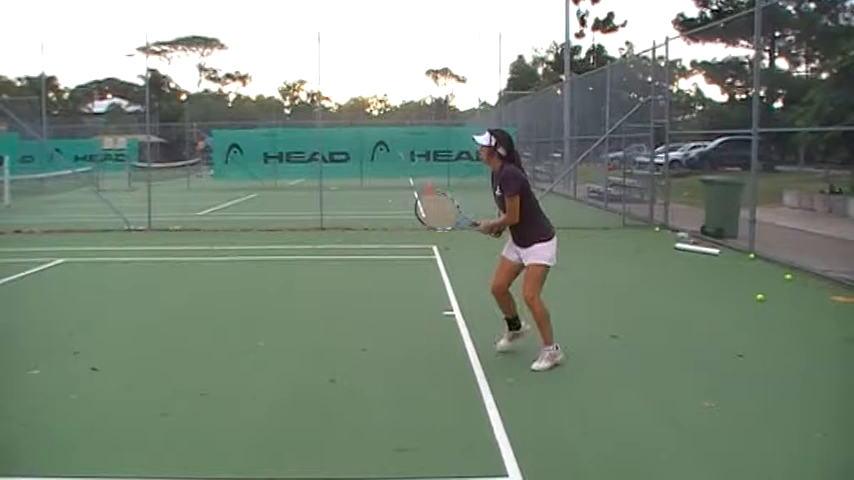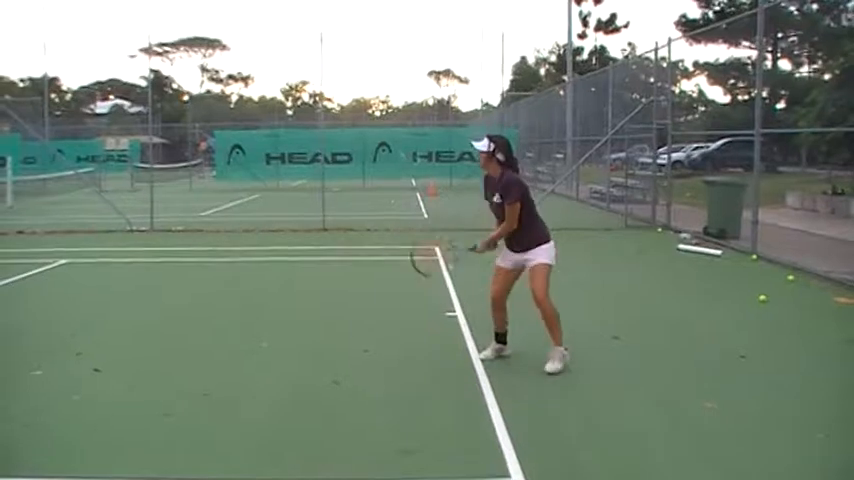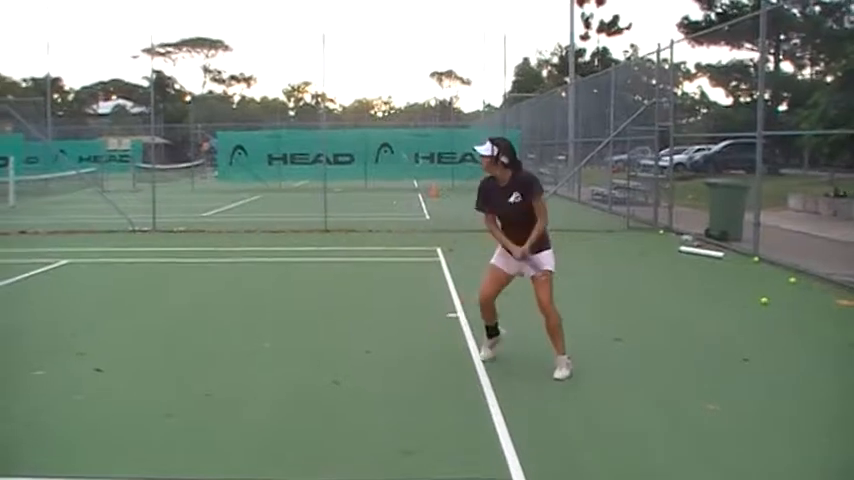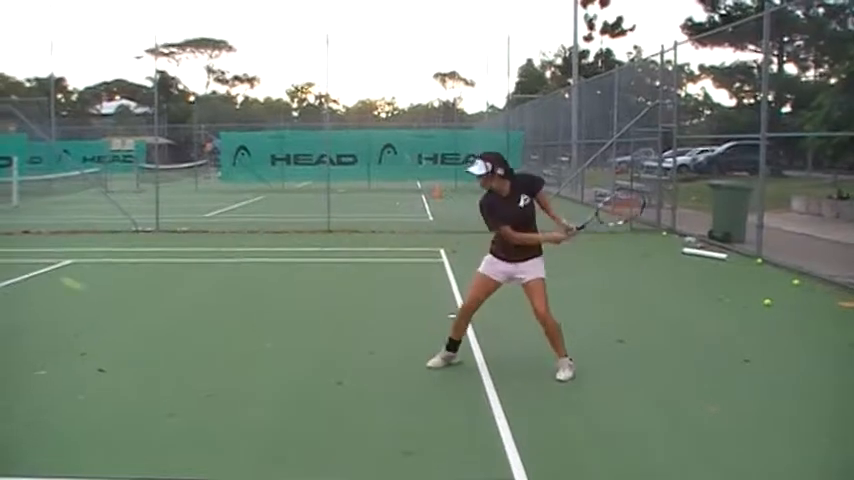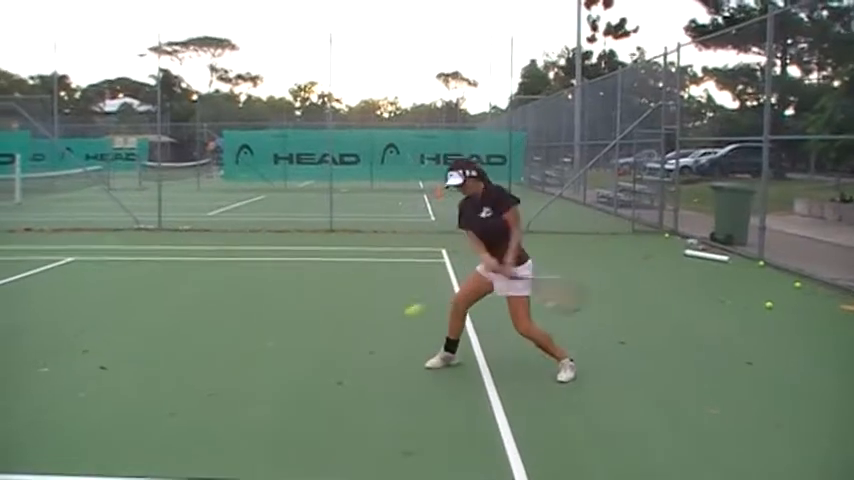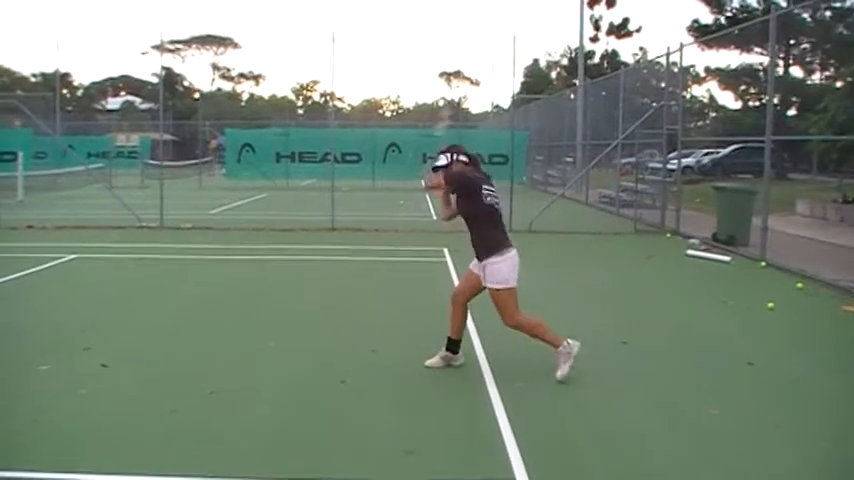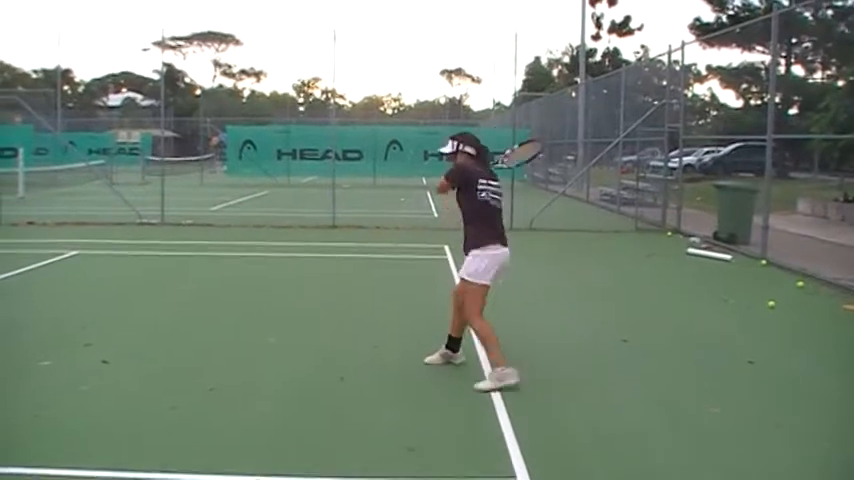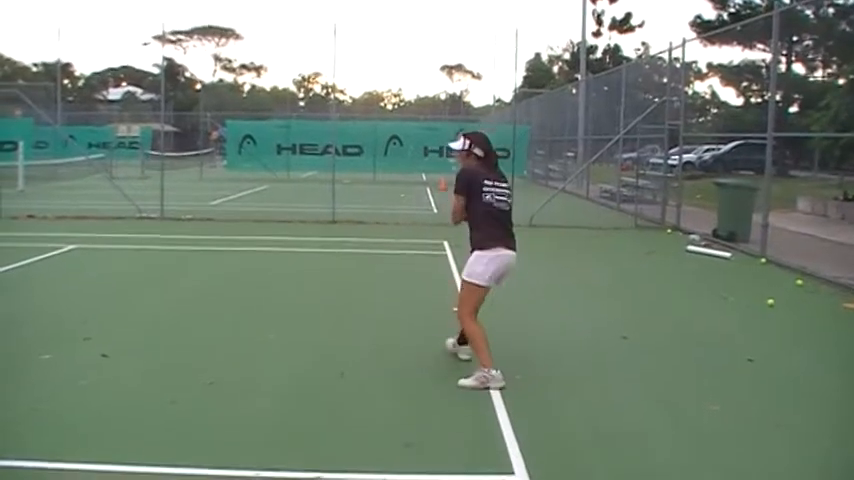
dt=0.2s
person 1, frame 1
left shoulder: (510, 175)
right shoulder: (496, 174)
left elbow: (513, 217)
left wrist: (490, 225)
right wrist: (497, 225)
left hip: (540, 241)
right hip: (518, 242)
left knee: (530, 296)
right knee: (497, 287)
left ankle: (552, 350)
right ankle: (515, 328)
person 1, frame 2
left shoulder: (511, 182)
right shoulder: (489, 181)
left elbow: (511, 224)
left wrist: (489, 240)
right wrist: (495, 239)
left hip: (538, 246)
right hip: (510, 249)
left knee: (540, 296)
right knee: (496, 297)
left ankle: (559, 351)
right ankle: (501, 344)
person 1, frame 3
left shoulder: (527, 181)
right shoulder: (487, 188)
left elbow: (542, 220)
right elbow: (491, 225)
left wrist: (528, 246)
right wrist: (511, 247)
left hip: (539, 252)
right hip: (508, 252)
left knee: (546, 306)
right knee: (485, 299)
left ankle: (562, 358)
right ankle: (493, 336)
person 1, frame 4
left shoulder: (525, 182)
right shoulder: (487, 203)
left elbow: (543, 201)
right elbow: (510, 237)
left wrist: (559, 221)
right wrist: (549, 238)
left hip: (529, 260)
right hip: (497, 260)
left knee: (542, 313)
right knee: (467, 308)
left ankle: (564, 360)
right ankle: (450, 352)
person 1, frame 5
left shoulder: (497, 194)
right shoulder: (466, 206)
left elbow: (516, 230)
right elbow: (476, 243)
left wrist: (510, 258)
right wrist: (490, 261)
left hip: (515, 267)
right hip: (492, 266)
left knee: (523, 328)
right knee: (459, 303)
left ankle: (565, 361)
right ankle: (449, 353)
person 1, frame 6
left shoulder: (465, 178)
right shoulder: (477, 181)
left elbow: (430, 183)
right elbow: (448, 214)
left wrist: (435, 182)
right wrist: (441, 188)
left hip: (500, 257)
right hip: (488, 257)
left knee: (512, 318)
right knee: (459, 298)
left ankle: (564, 347)
right ankle: (451, 354)
person 1, frame 7
left shoulder: (463, 171)
right shoulder: (491, 176)
left elbow: (440, 188)
left hip: (484, 251)
right hip: (498, 250)
left knee: (473, 315)
right knee: (460, 297)
left ankle: (503, 371)
right ankle: (451, 351)
person 1, frame 8
left shoulder: (467, 175)
right shoulder: (500, 178)
left elbow: (457, 217)
left wrist: (456, 212)
right wrist: (470, 212)
left hip: (487, 253)
right hip: (506, 252)
left knee: (465, 313)
right knee: (467, 298)
left ankle: (488, 372)
right ankle: (463, 344)
